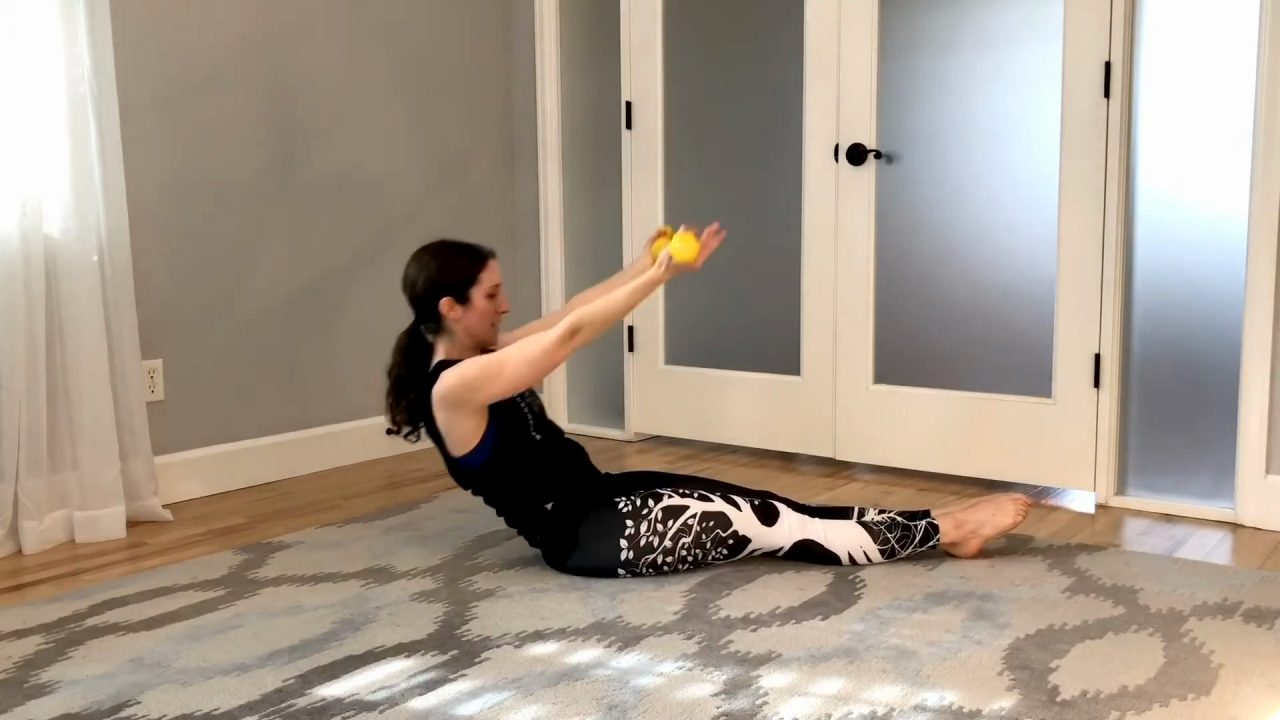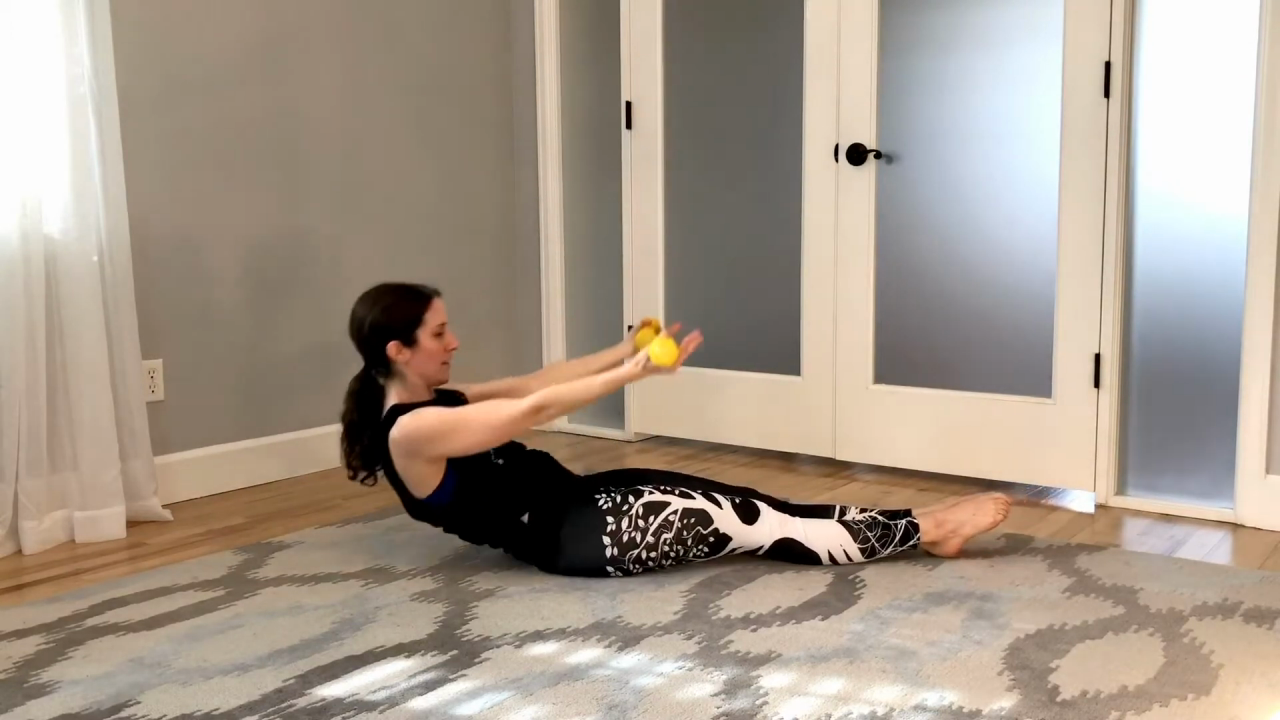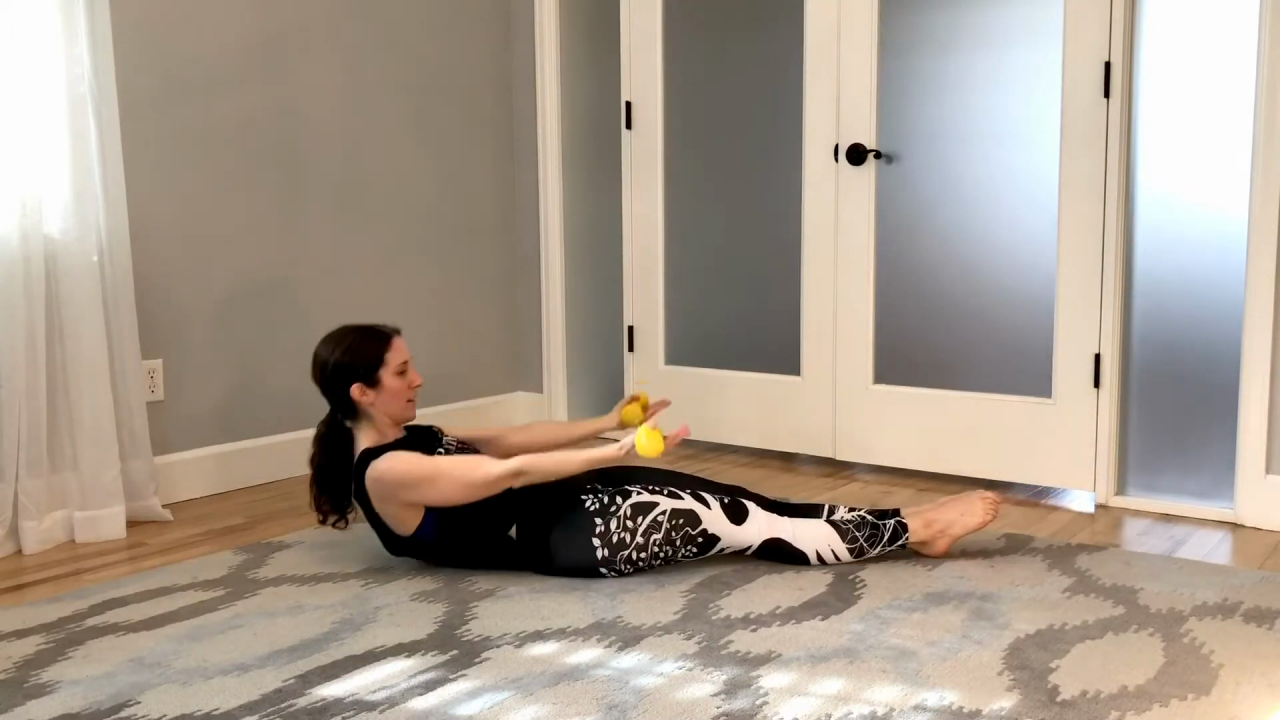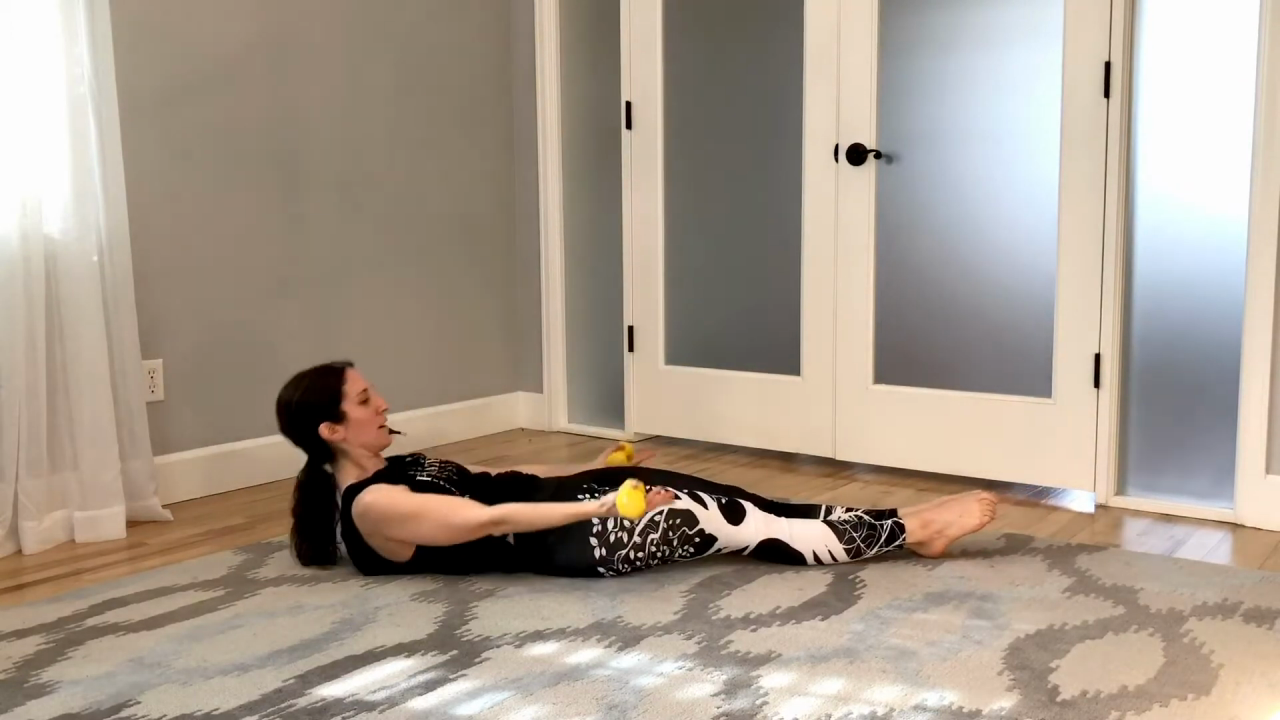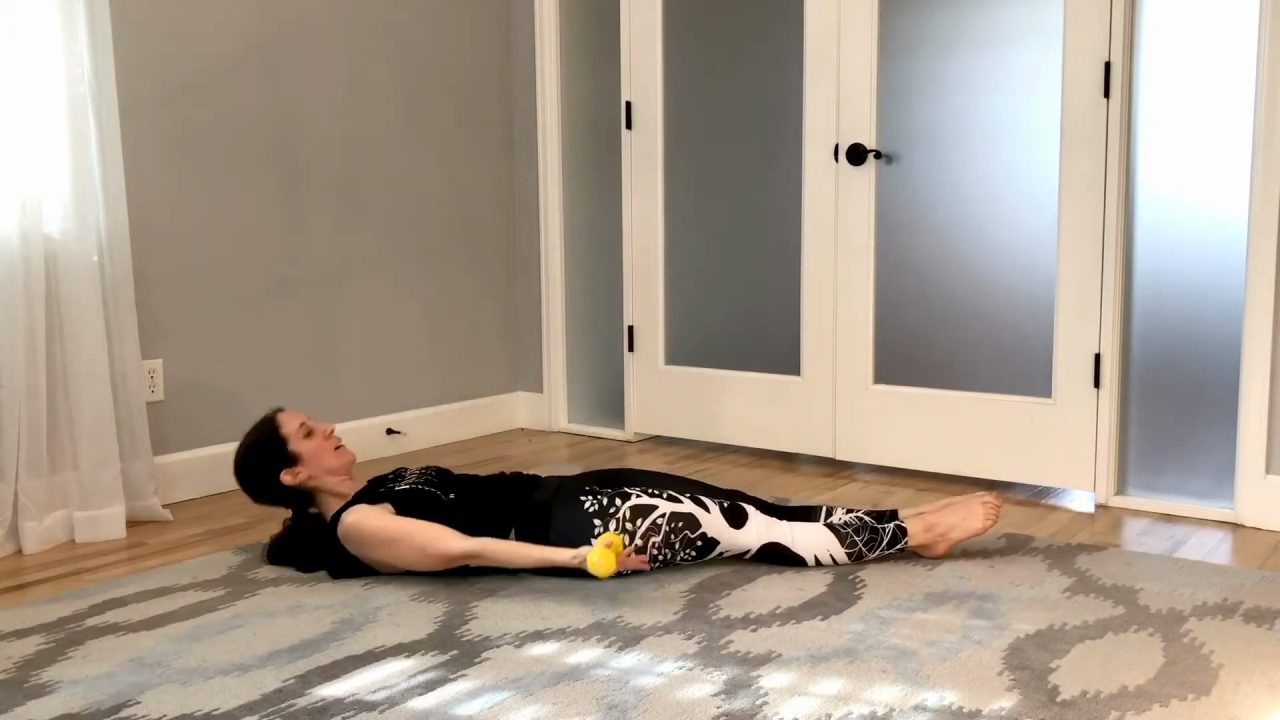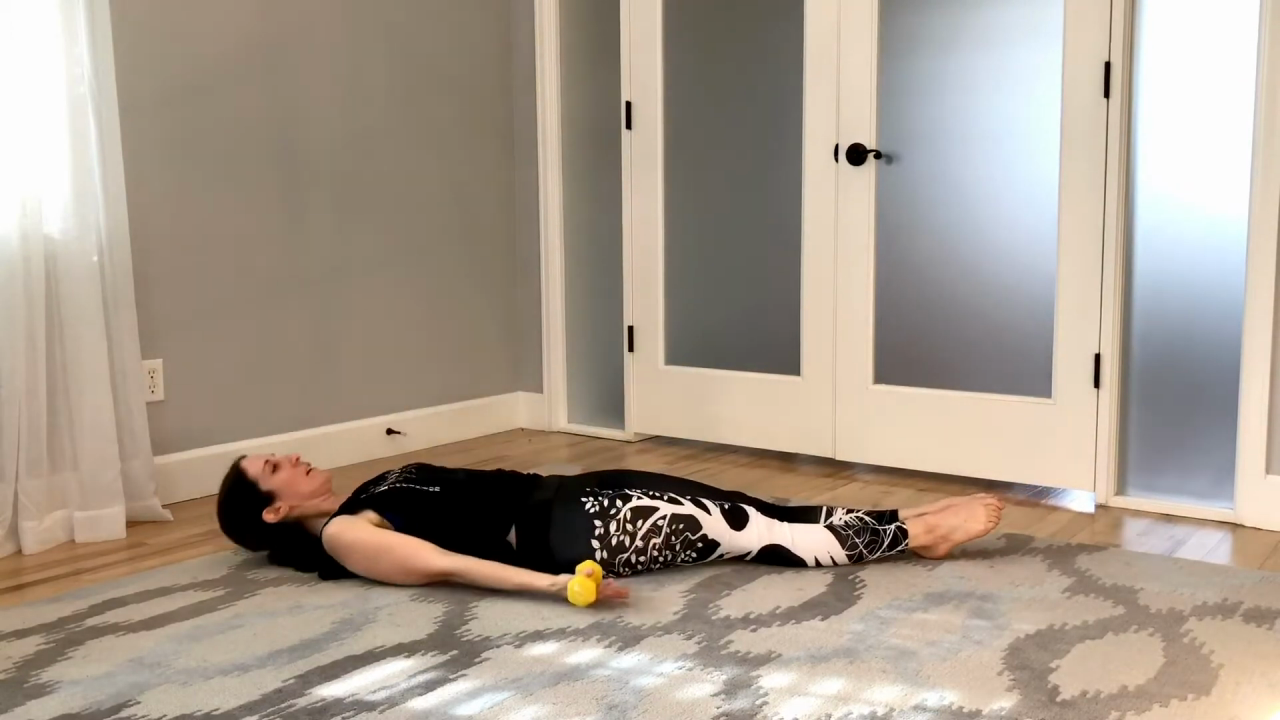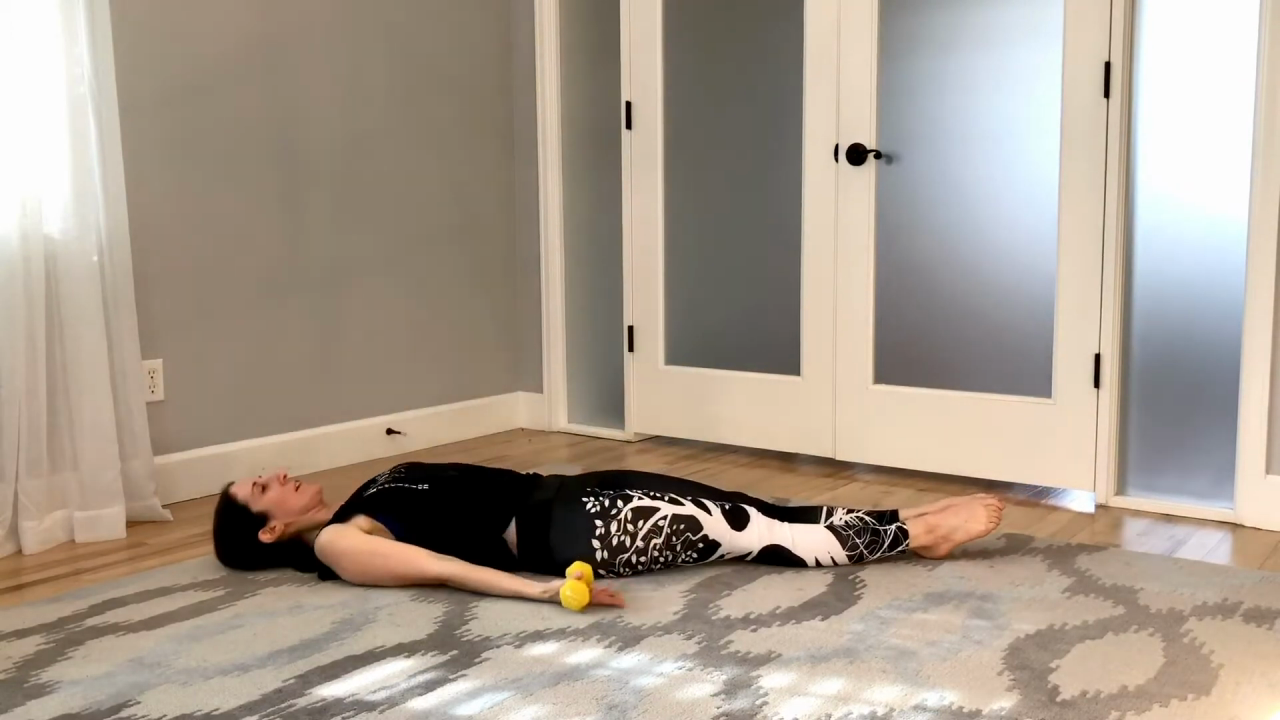
dt=0.2s
person 1, frame 1
left shoulder: (472, 360)
right shoulder: (455, 386)
left elbow: (560, 322)
right elbow: (569, 333)
left wrist: (644, 267)
right wrist: (661, 275)
left hip: (598, 501)
right hip: (582, 535)
left knee: (766, 509)
right knee: (766, 526)
left ankle: (934, 524)
right ankle: (940, 533)
person 1, frame 2
left shoulder: (434, 399)
right shoulder: (411, 431)
left elbow: (536, 381)
right elbow: (533, 410)
left wrist: (620, 353)
right wrist: (635, 370)
left hip: (580, 500)
right hip: (567, 535)
left knee: (749, 505)
right knee: (747, 523)
left ankle: (914, 525)
right ankle: (921, 530)
person 1, frame 3
left shoulder: (406, 438)
right shoulder: (385, 472)
left elbow: (511, 438)
right elbow: (509, 472)
left wrist: (608, 424)
right wrist: (618, 449)
left hip: (569, 505)
right hip: (563, 537)
left knee: (739, 504)
right knee: (735, 523)
left ankle: (900, 524)
right ankle: (908, 530)
person 1, frame 4
left shoulder: (392, 471)
right shoulder: (370, 506)
right elbow: (489, 519)
left wrist: (594, 470)
right wrist: (600, 505)
left hip: (562, 504)
right hip: (566, 540)
left knee: (735, 505)
right knee: (734, 524)
left ankle: (898, 523)
right ankle: (907, 532)
person 1, frame 5
left shoulder: (378, 492)
right shoulder: (354, 527)
right elbow: (465, 548)
left wrist: (575, 530)
right wrist: (577, 554)
left hip: (556, 498)
right hip: (556, 528)
left knee: (731, 507)
right knee: (734, 528)
left ankle: (898, 522)
right ankle: (907, 534)
person 1, frame 6
left shoulder: (368, 502)
right shoulder: (344, 536)
right elbow: (445, 562)
right wrist: (552, 583)
left hip: (552, 495)
right hip: (554, 530)
left knee: (736, 507)
right knee: (735, 528)
left ankle: (897, 521)
right ankle: (911, 533)
person 1, frame 7
left shoulder: (365, 504)
right shoulder: (337, 542)
left elbow: (456, 494)
right elbow: (438, 565)
right wrist: (541, 588)
left hip: (548, 495)
right hip: (553, 531)
left knee: (733, 508)
right knee: (726, 528)
left ankle: (898, 522)
right ankle: (906, 534)
